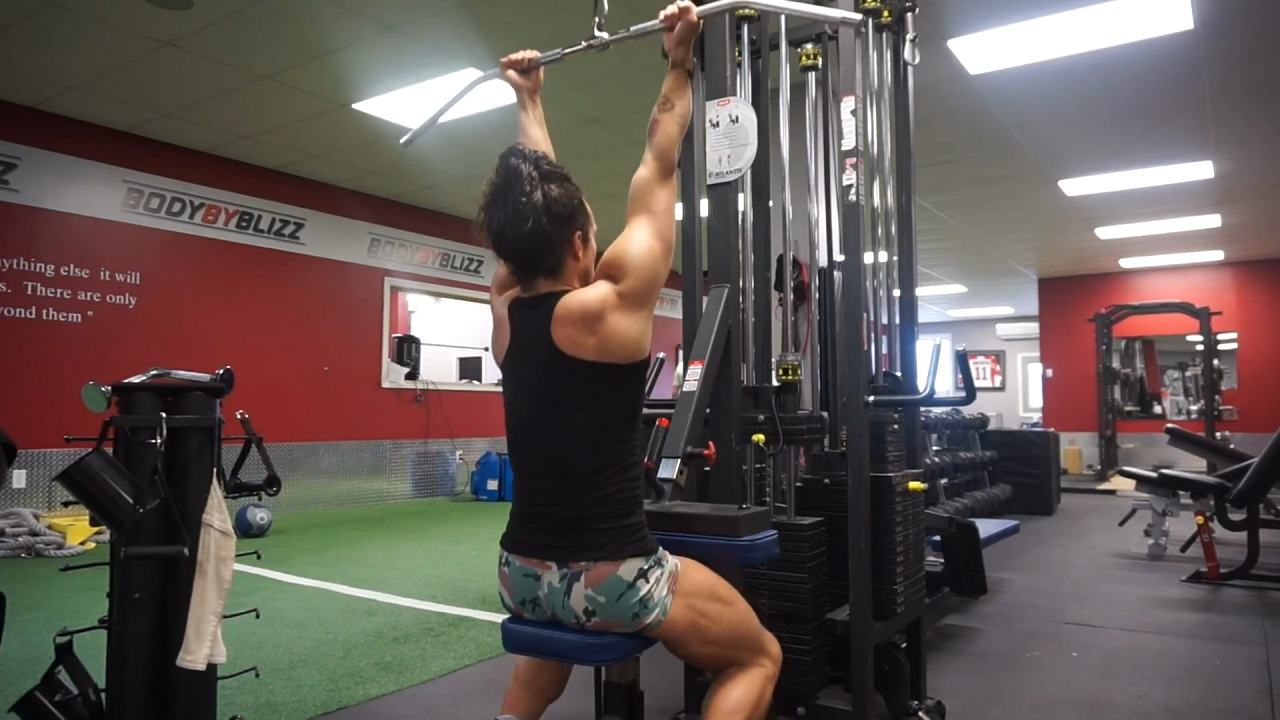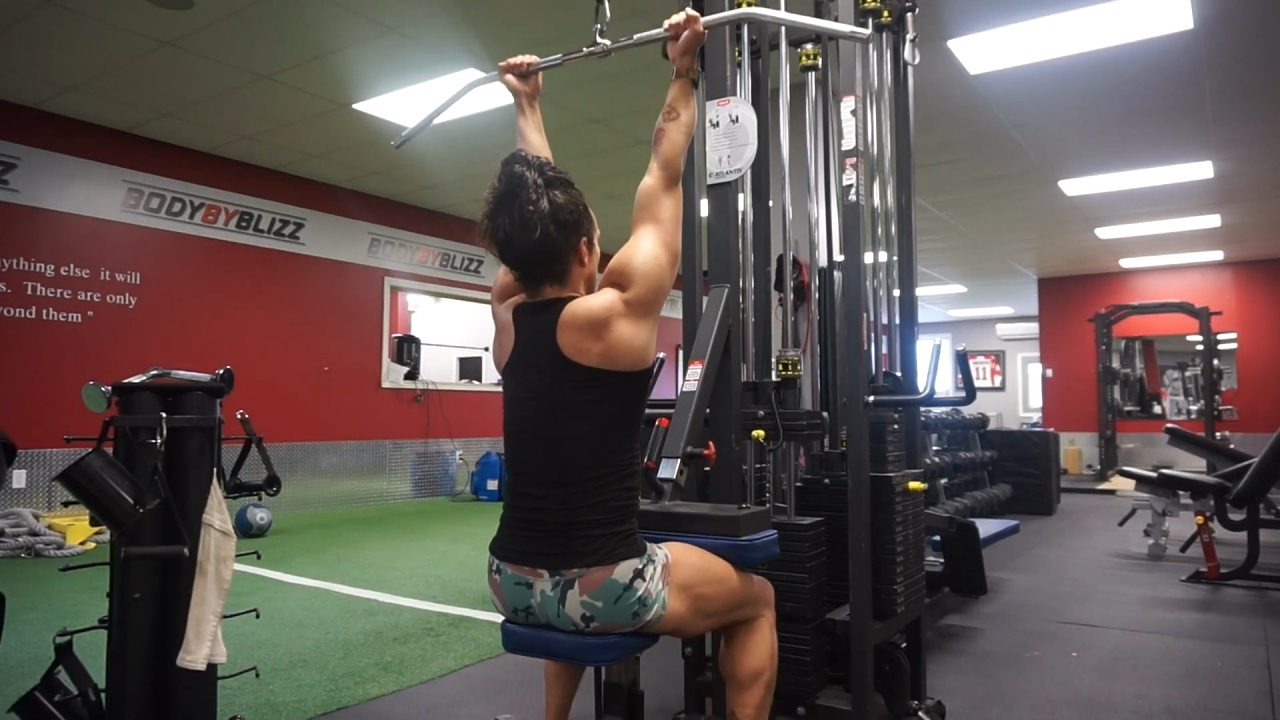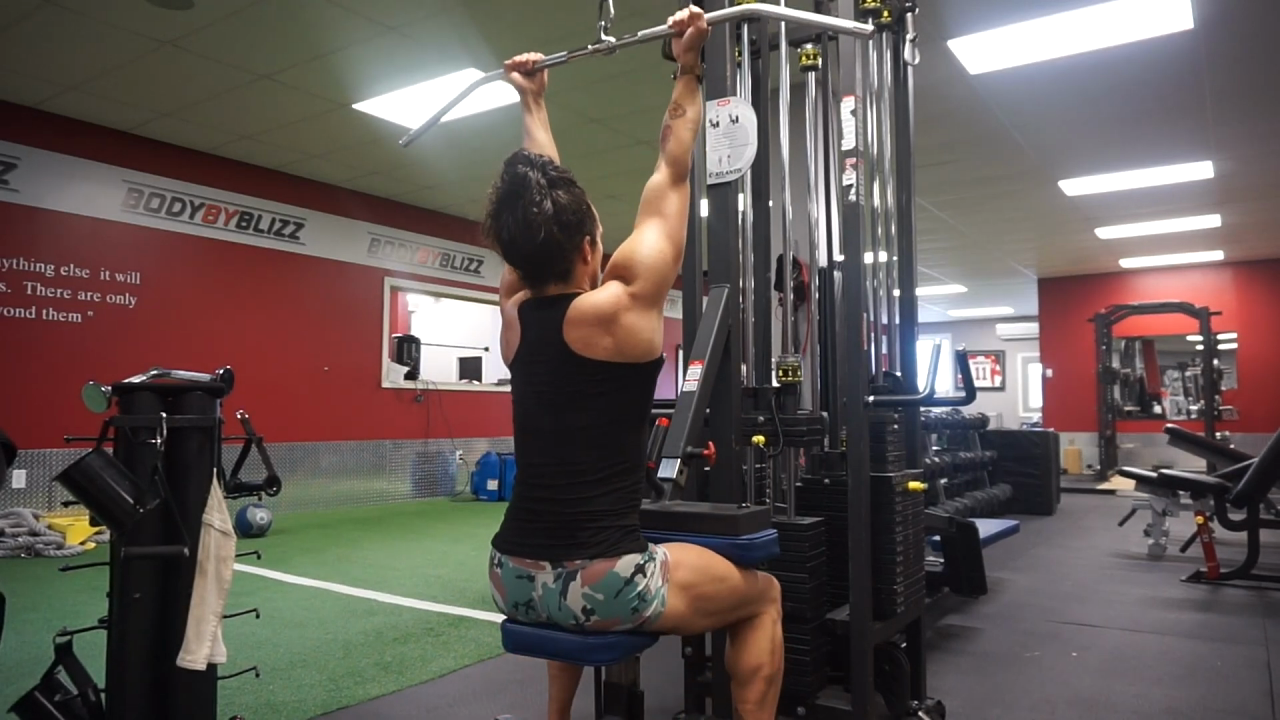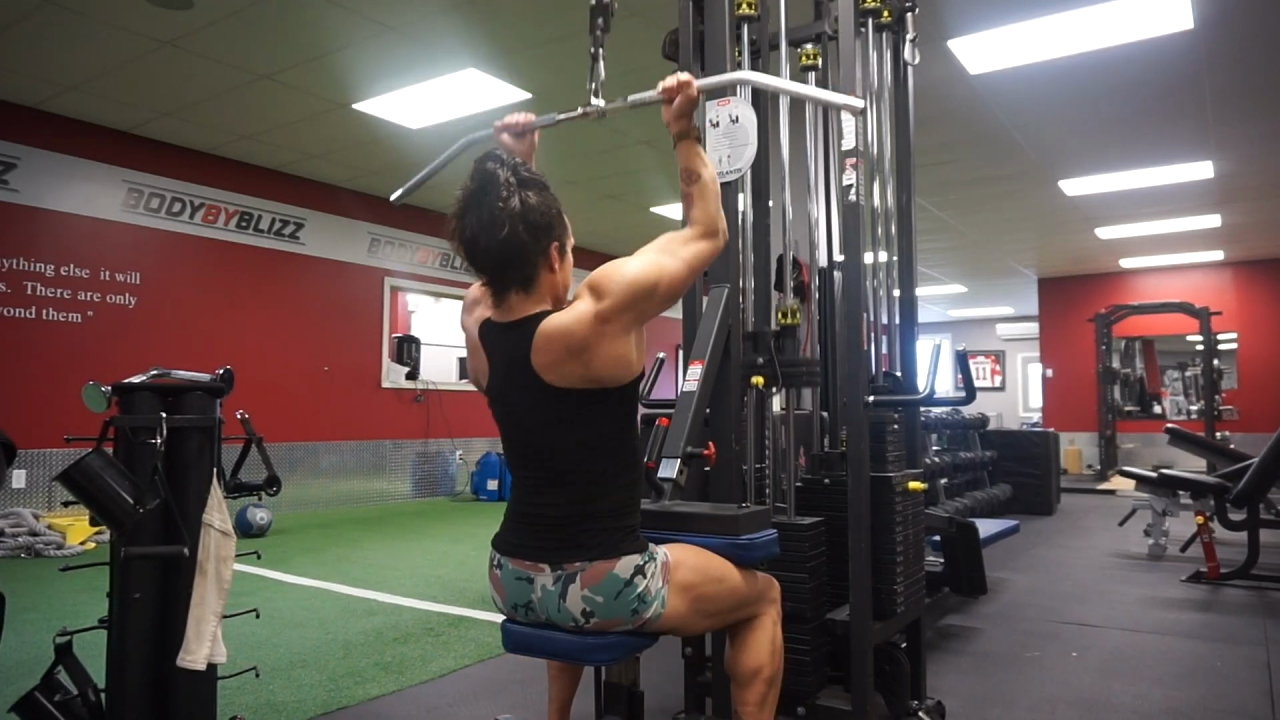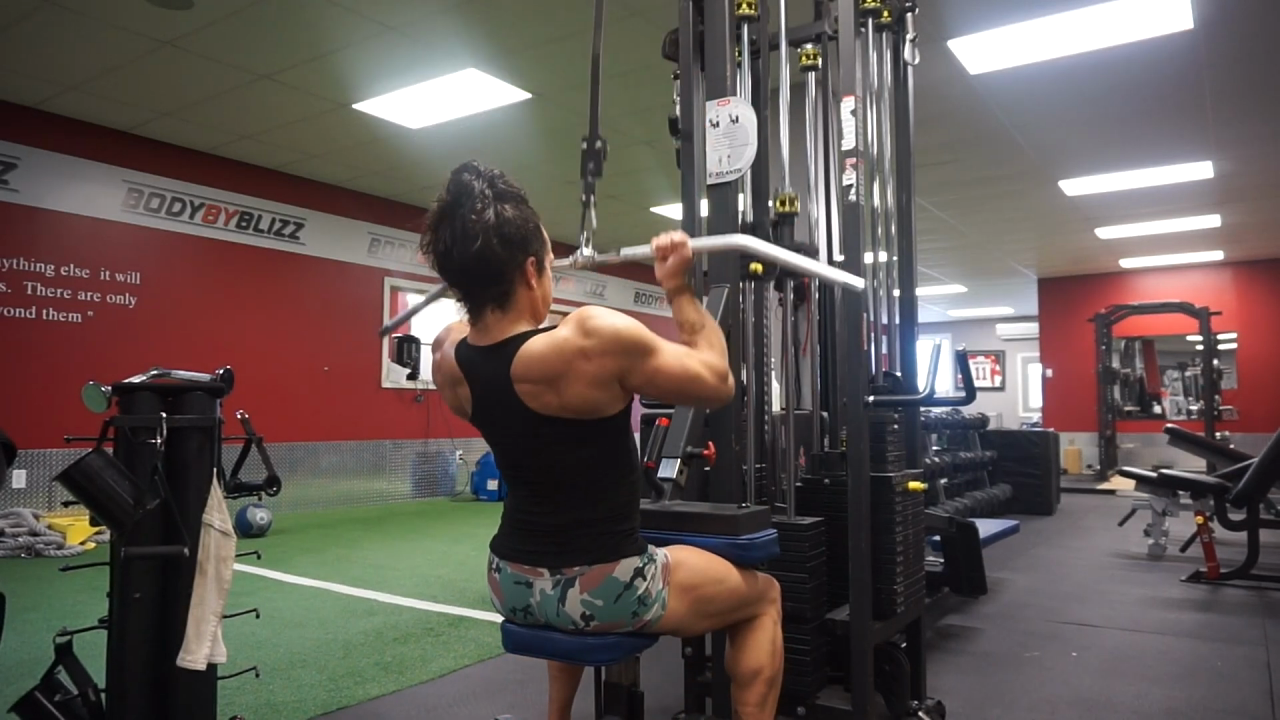
dt=0.4s
person 1, frame 1
left shoulder: (505, 307)
right shoulder: (609, 307)
left elbow: (535, 193)
right elbow: (657, 173)
left wrist: (528, 100)
right wrist: (680, 65)
left hip: (521, 577)
right hip: (605, 580)
left knee: (560, 621)
right knee: (756, 654)
person 1, frame 2
left shoulder: (507, 313)
right shoulder: (617, 312)
left elbow: (533, 199)
right elbow: (663, 181)
left wrist: (526, 106)
right wrist: (685, 75)
left hip: (513, 584)
right hip: (596, 589)
right knee: (756, 598)
person 1, frame 3
left shoulder: (512, 310)
right shoulder: (622, 305)
left elbow: (537, 204)
right elbow: (672, 175)
left wrist: (532, 103)
right wrist: (688, 71)
left hip: (513, 579)
right hip: (598, 582)
right knee: (762, 596)
person 1, frame 4
left shoulder: (474, 320)
right shoulder: (601, 312)
left elbow: (508, 255)
right elbow: (708, 232)
left wrist: (517, 165)
right wrist: (683, 134)
left hip: (515, 582)
right hip: (602, 584)
right knee: (762, 595)
person 1, frame 5
left shoulder: (447, 355)
right shoulder: (590, 341)
right elbow: (716, 385)
right wrist: (682, 291)
left hip: (512, 584)
right hip: (602, 588)
right knee: (762, 597)
